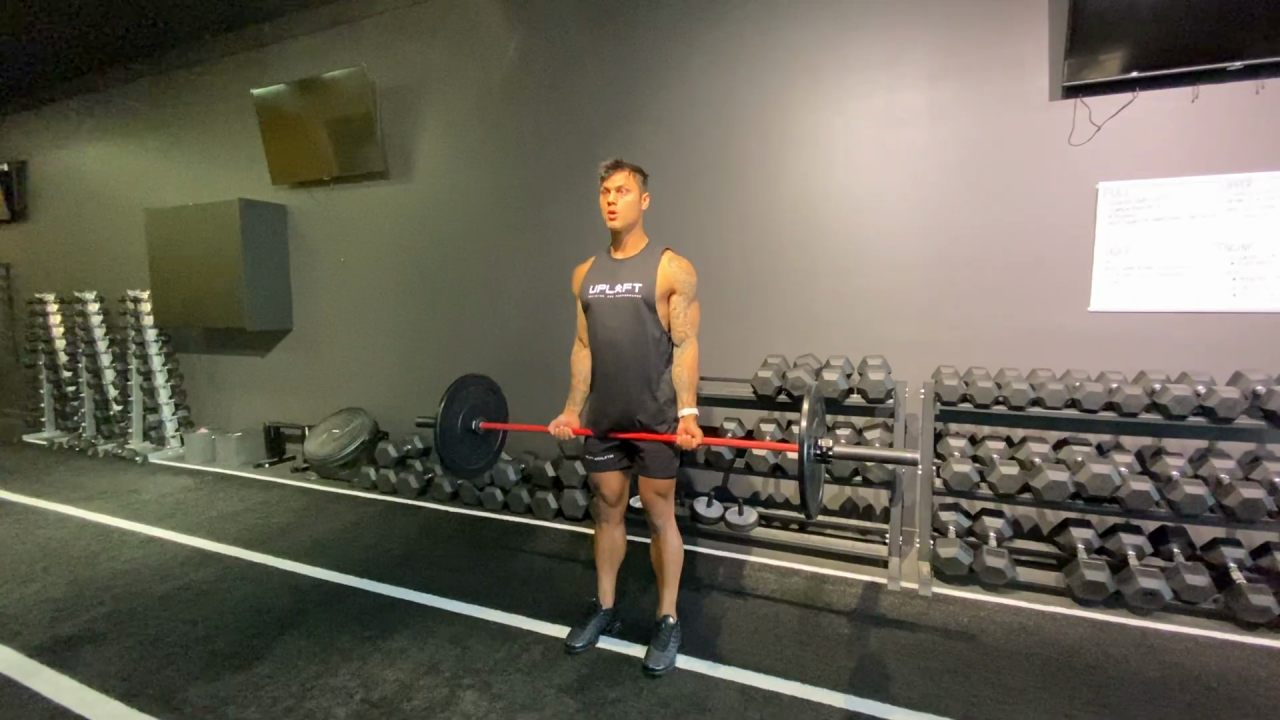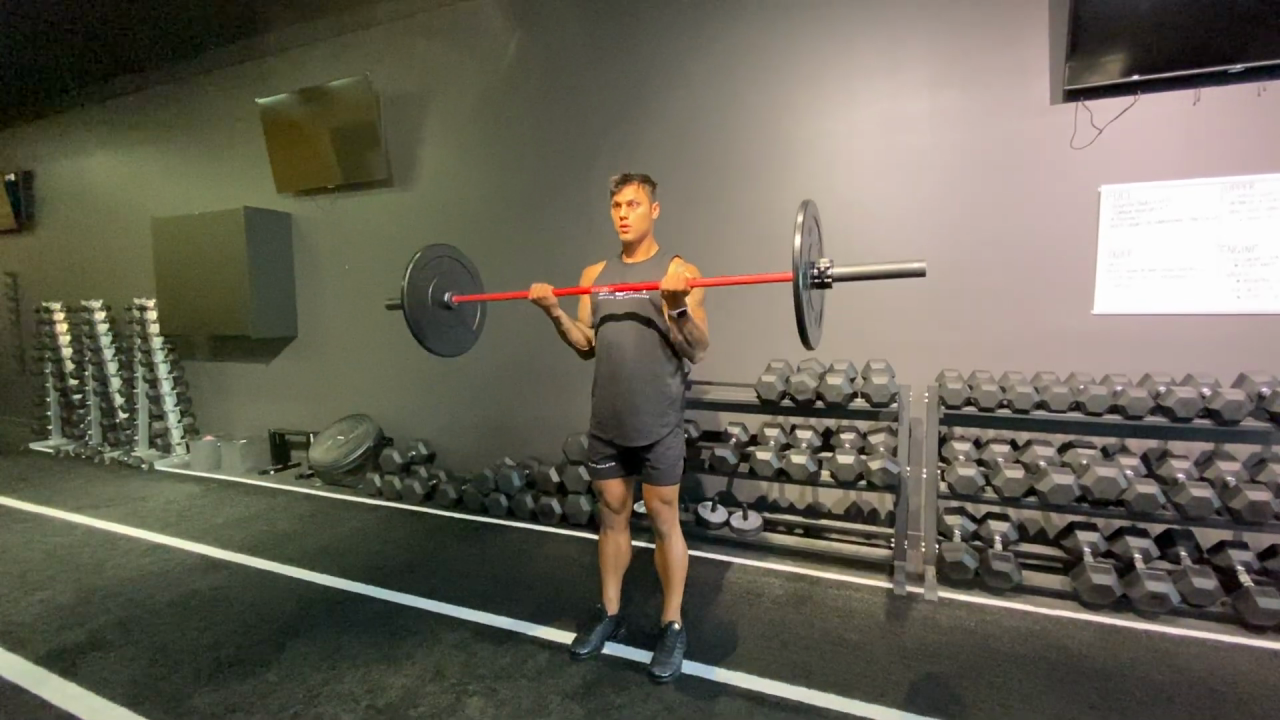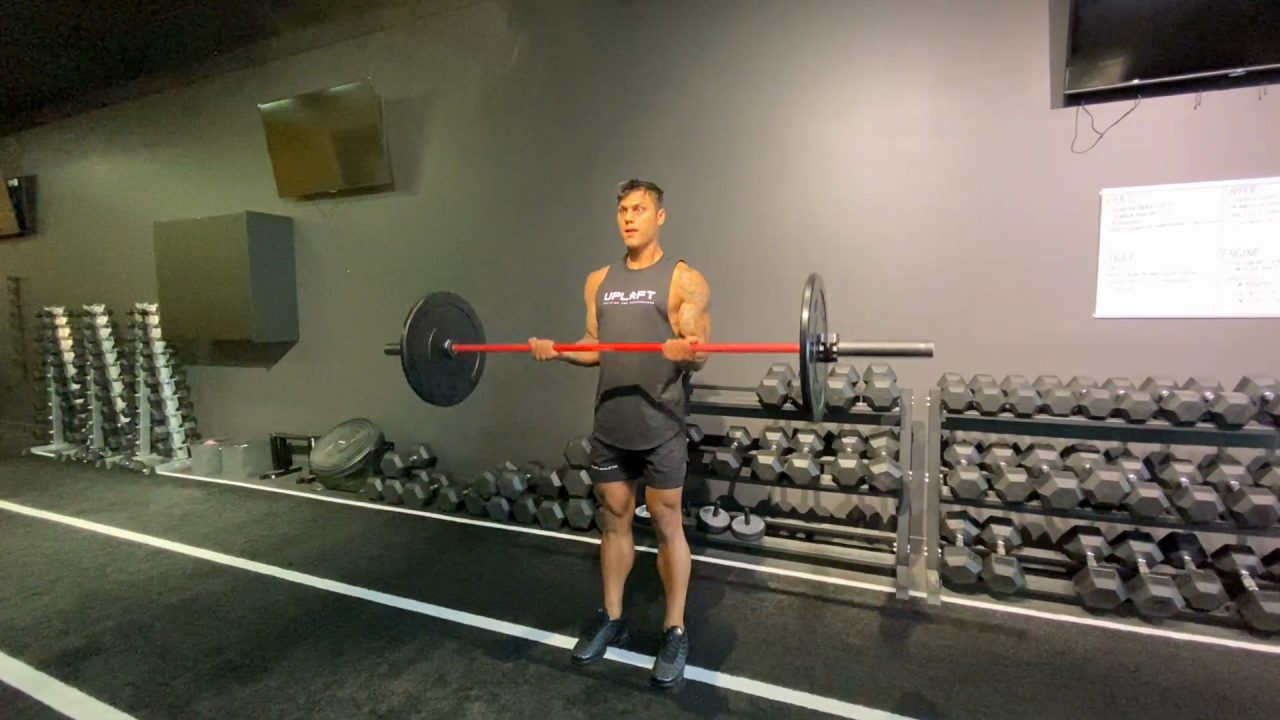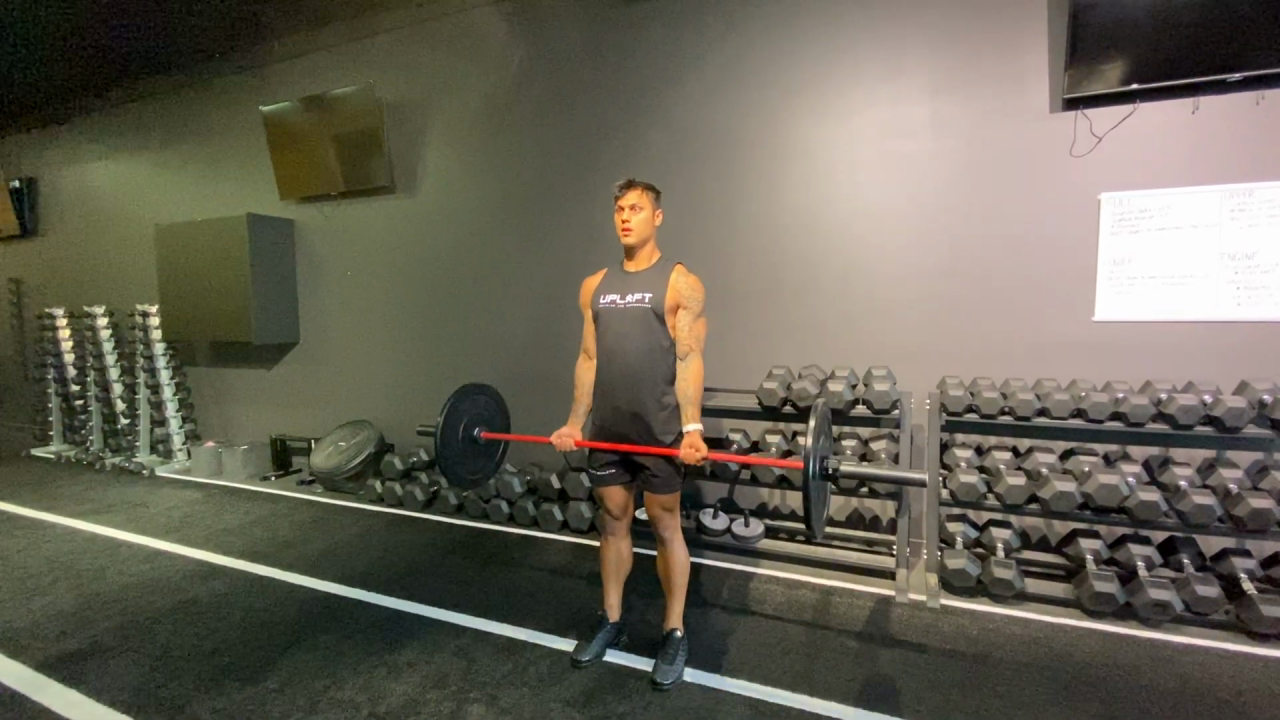
dt=1s
person 1, frame 1
left shoulder: (672, 269)
right shoulder: (586, 274)
left elbow: (685, 345)
right elbow: (584, 346)
left wrist: (687, 411)
right wrist: (572, 408)
left hip: (655, 417)
right hip: (603, 416)
left knee: (659, 516)
right knee: (607, 511)
left ankle: (667, 620)
right ankle: (604, 608)
person 1, frame 2
left shoulder: (678, 270)
right shoulder: (594, 274)
left elbow: (697, 350)
right elbow: (588, 345)
left wrist: (678, 305)
right wrist: (555, 313)
left hip: (658, 421)
right hip: (606, 420)
left knee: (663, 521)
right knee: (611, 516)
left ankle: (672, 625)
right ankle: (609, 613)
person 1, frame 3
left shoulder: (684, 279)
right shoulder: (599, 280)
left elbow: (699, 354)
right elbow: (596, 346)
left wrist: (686, 352)
right wrist: (559, 350)
left hip: (661, 426)
right hip: (610, 424)
left knee: (666, 525)
right knee: (613, 520)
left ankle: (675, 630)
right ankle: (611, 617)
person 1, frame 4
left shoulder: (681, 283)
right shoulder: (594, 285)
left elbow: (689, 359)
right elbow: (589, 358)
left wrist: (691, 427)
right wrist: (575, 422)
left hip: (659, 431)
right hip: (607, 430)
left knee: (666, 527)
right knee: (613, 523)
left ankle: (674, 633)
right ankle: (611, 620)
